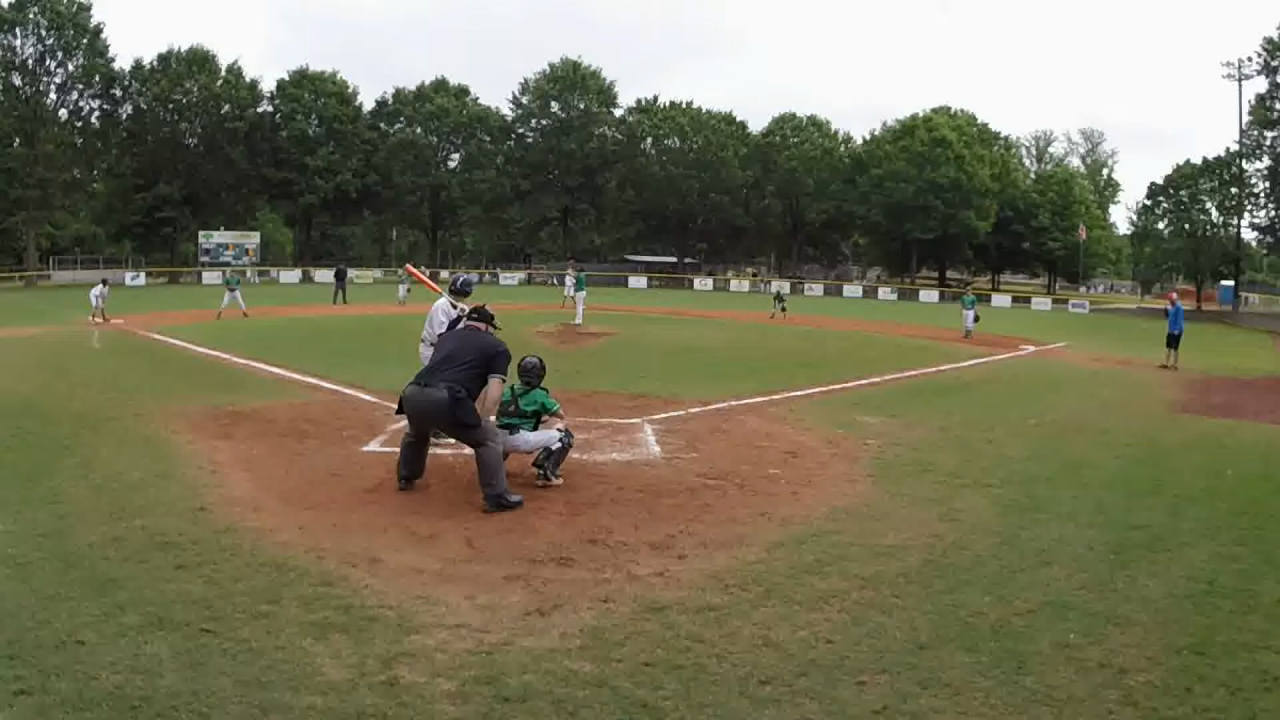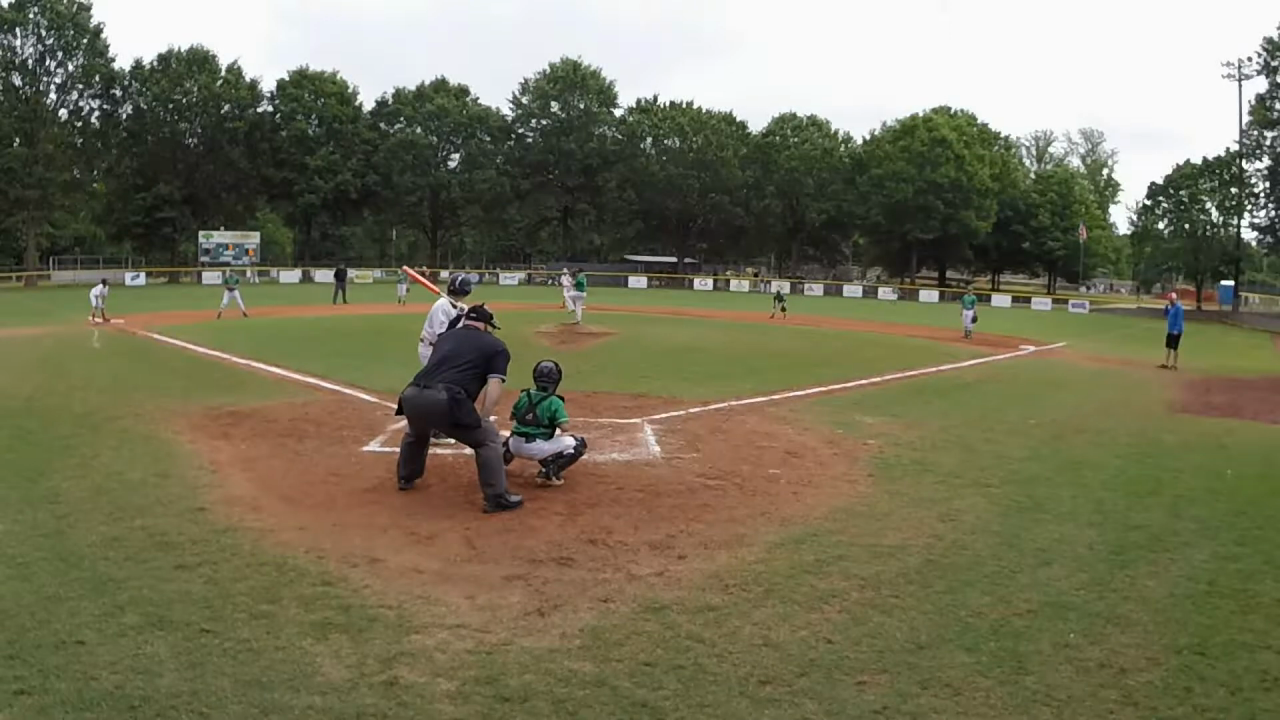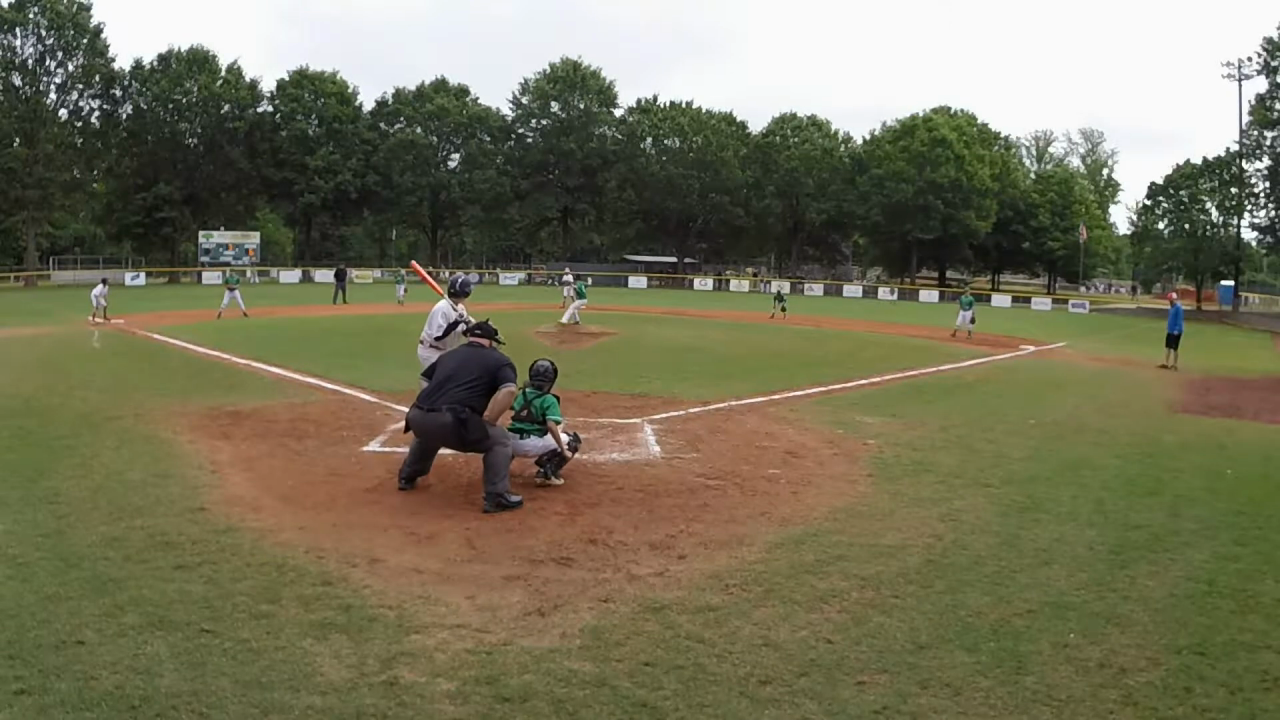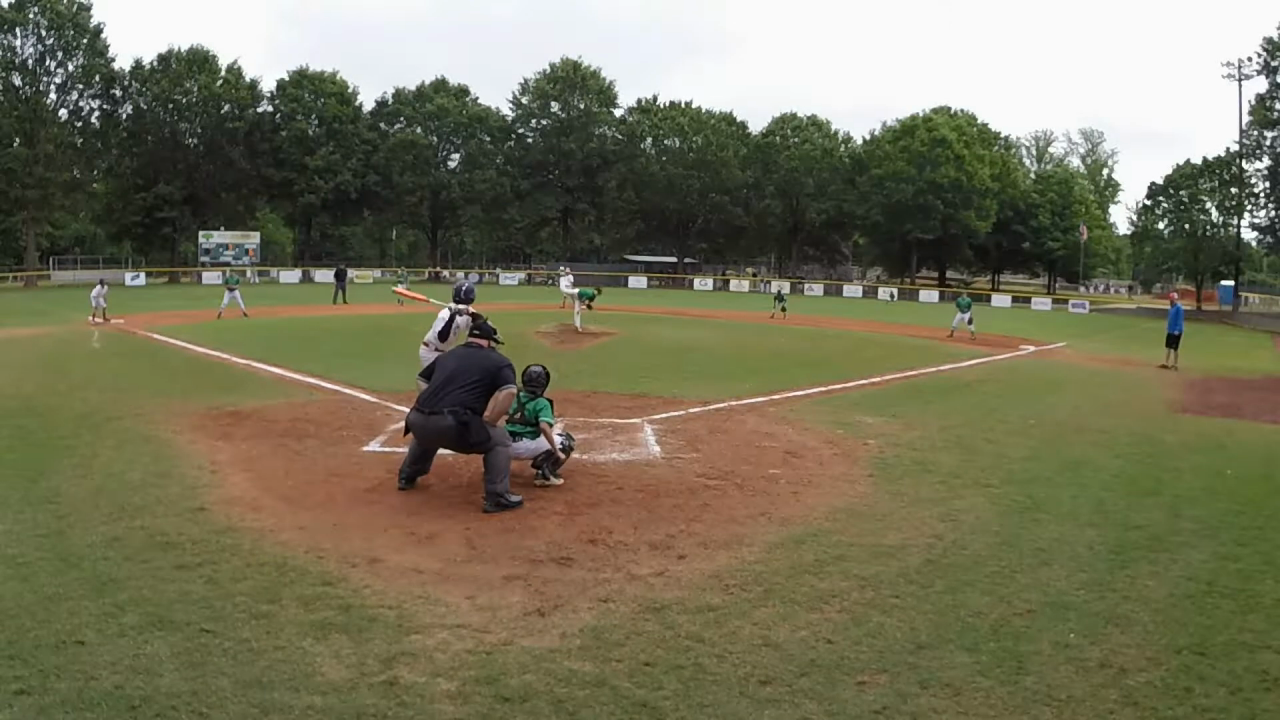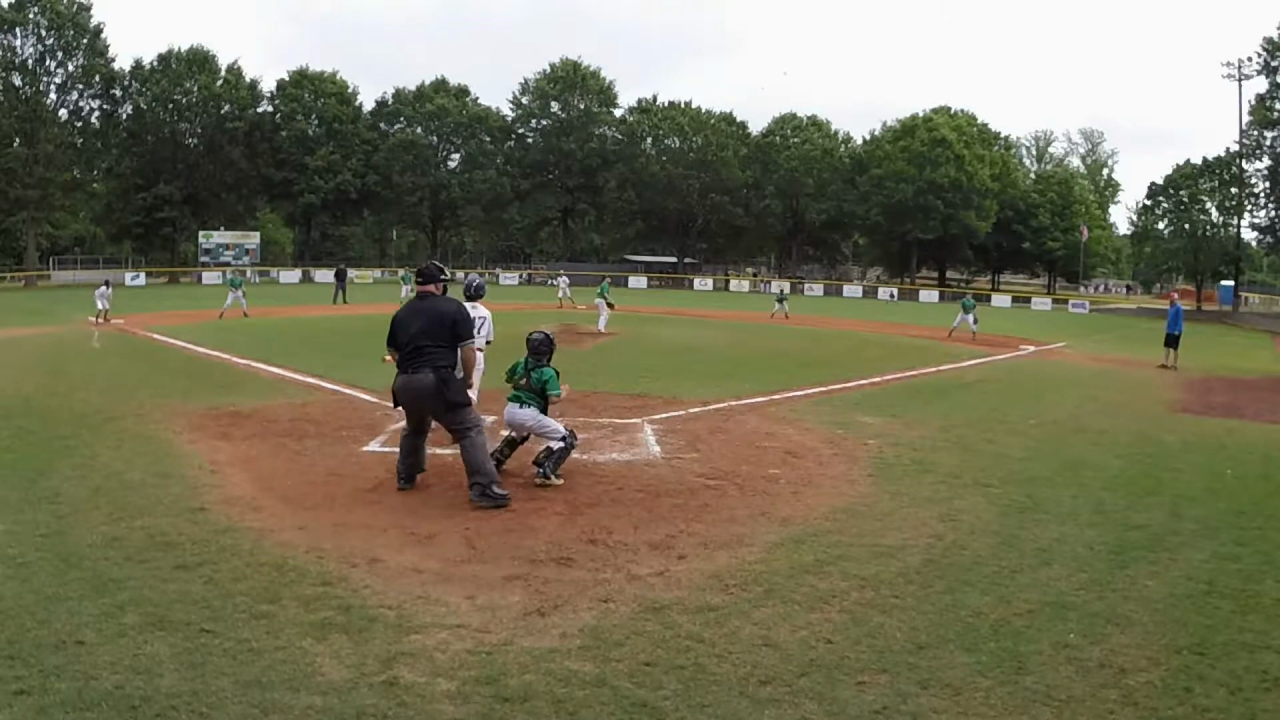
dt=0.7s
person 1, frame 1
left shoulder: (448, 336)
right shoulder: (496, 346)
right elbow: (495, 386)
right wrist: (482, 420)
left hip: (413, 394)
right hip: (445, 399)
left knee: (416, 433)
right knee: (489, 438)
left ankle: (406, 478)
right ankle: (497, 498)
person 1, frame 2
left shoulder: (446, 336)
right shoulder: (495, 345)
right elbow: (494, 385)
right wrist: (481, 420)
left hip: (412, 395)
right hip: (444, 401)
left knee: (416, 433)
right knee: (489, 439)
left ankle: (406, 478)
right ankle: (497, 498)
person 1, frame 3
left shoulder: (449, 355)
right shoulder: (499, 360)
left elbow: (425, 380)
right elbow: (509, 391)
right wrist: (487, 423)
left hip: (418, 418)
right hip: (450, 422)
left knee: (429, 434)
right knee: (500, 440)
left ankle: (407, 477)
right ankle: (496, 498)
person 1, frame 4
left shoulder: (448, 355)
right shoulder: (498, 361)
left elbow: (422, 380)
right elbow: (509, 392)
right wrist: (488, 422)
left hip: (418, 421)
right hip: (452, 425)
right knee: (500, 440)
left ankle: (407, 477)
right ankle: (497, 497)
person 1, frame 5
left shoulder: (402, 312)
right shoulder: (453, 307)
left elbow: (393, 350)
right elbow: (468, 348)
right wrist: (467, 377)
left hip: (406, 383)
right hip: (437, 381)
left knee: (415, 428)
right knee: (470, 428)
left ankle: (406, 477)
right ankle: (484, 488)
